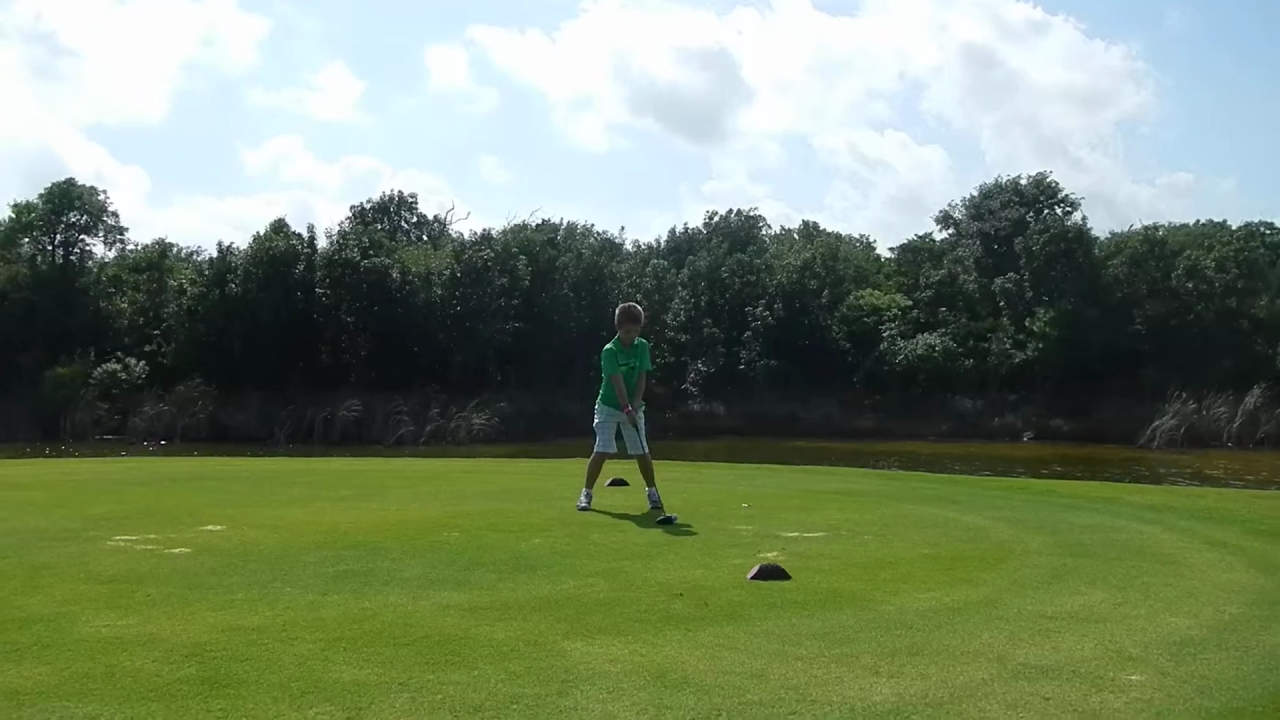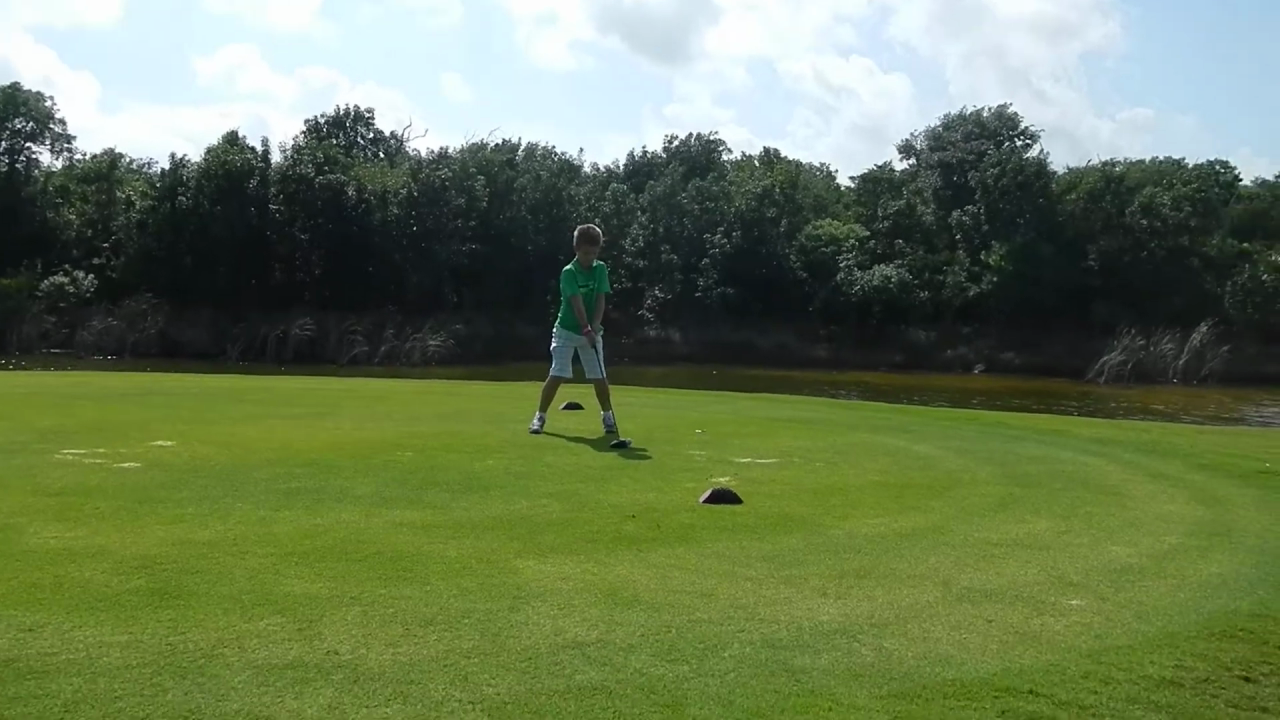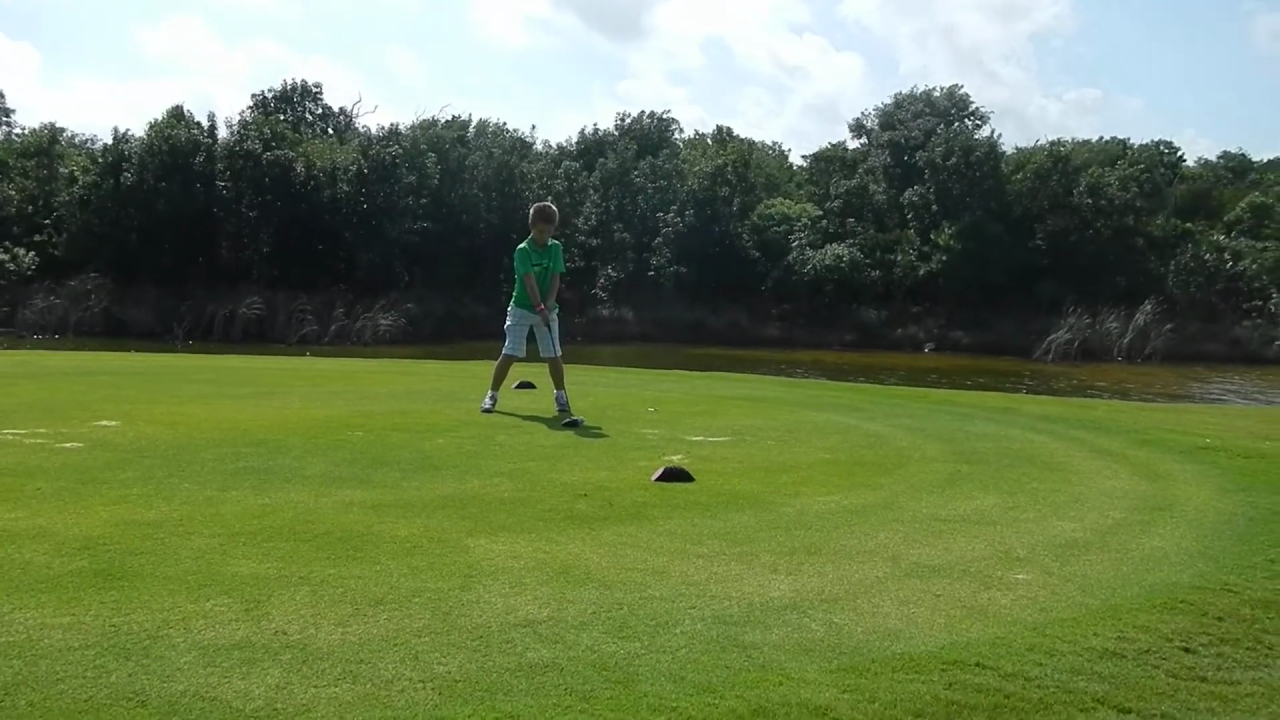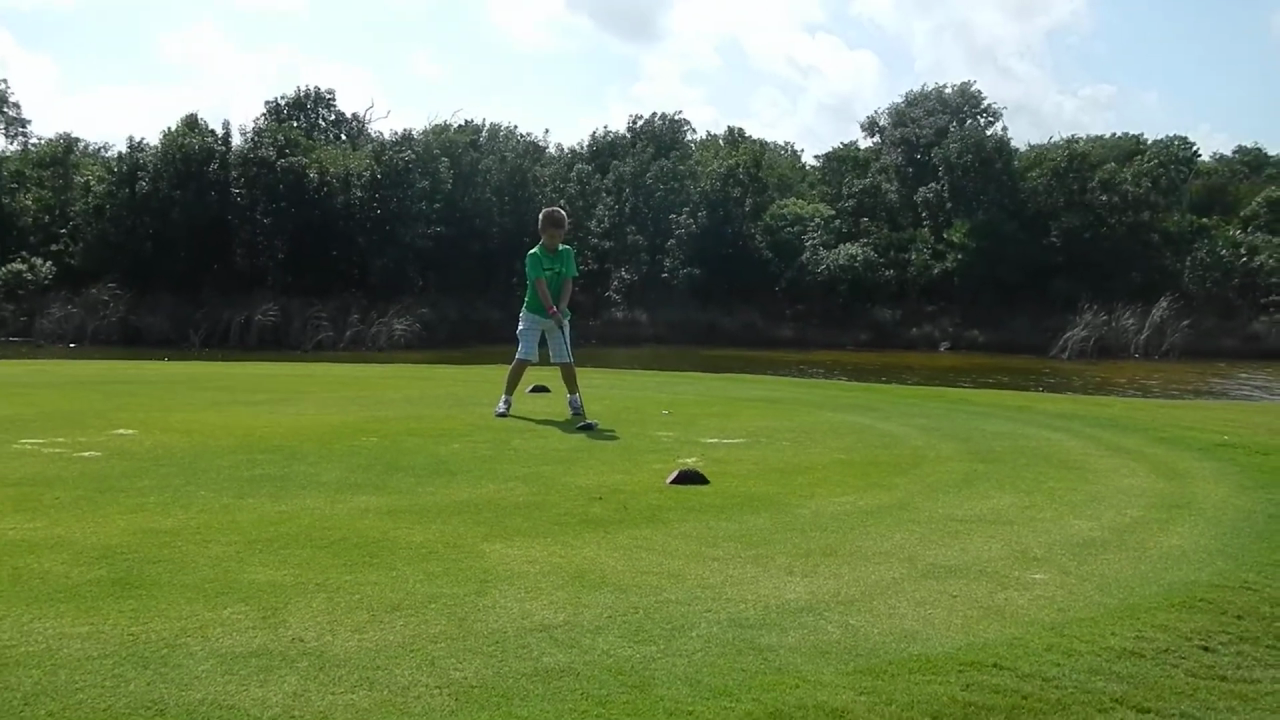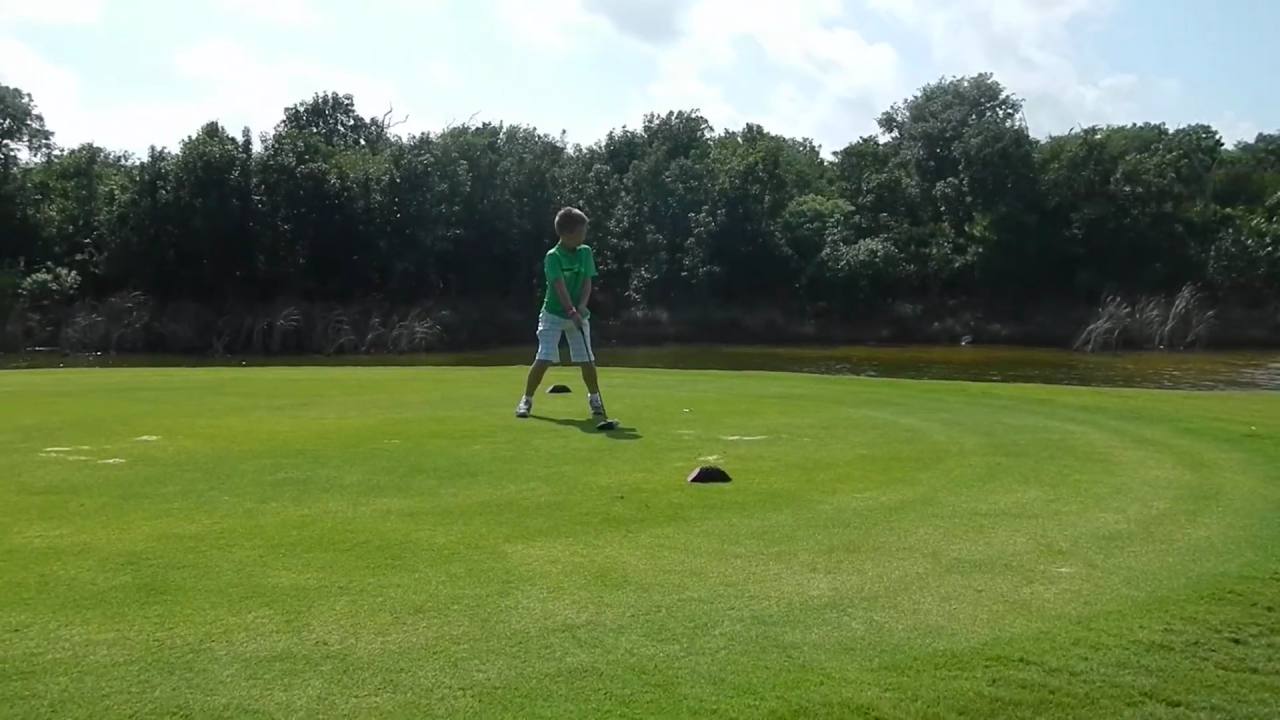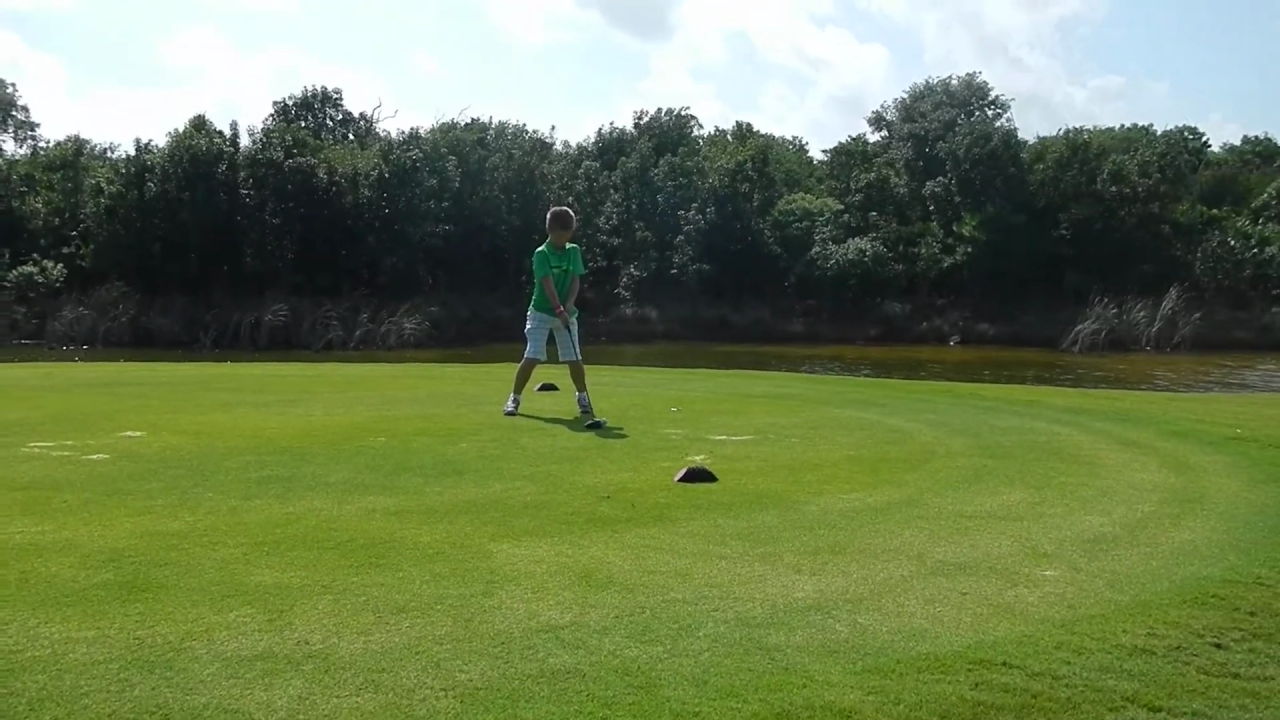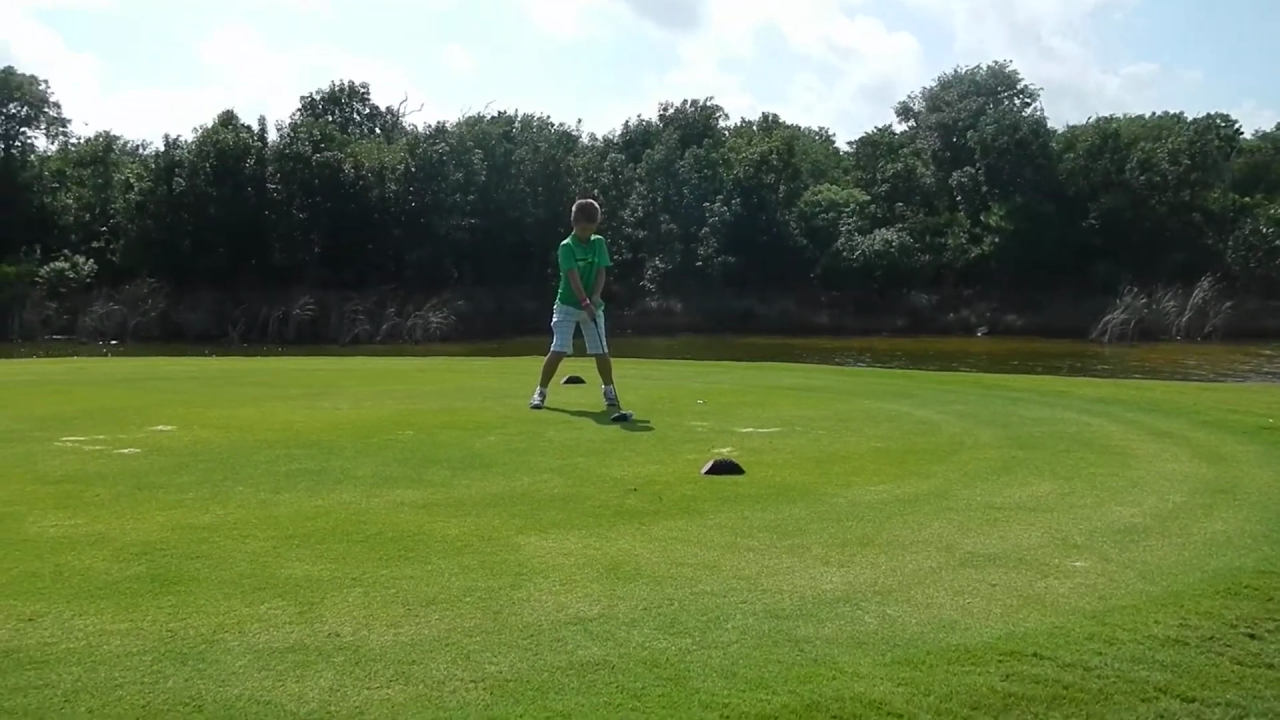
dt=0.7s
person 1, frame 1
left shoulder: (642, 346)
right shoulder: (609, 351)
left elbow: (642, 378)
right elbow: (617, 382)
left wrist: (634, 405)
right wrist: (626, 408)
left hip: (633, 407)
right hip: (608, 406)
left knee: (642, 452)
right knee: (602, 451)
left ankle: (652, 492)
right ankle: (586, 493)
person 1, frame 2
left shoulder: (601, 269)
right shoulder: (568, 272)
left elbow: (601, 301)
right elbow: (577, 304)
left wrist: (594, 327)
right wrist: (586, 330)
left hip: (591, 331)
right hip: (567, 330)
left knee: (599, 376)
right knee: (557, 375)
left ankle: (607, 416)
right ankle: (540, 416)
person 1, frame 3
left shoulder: (556, 248)
right shoulder: (523, 250)
left elbow: (556, 279)
right elbow: (530, 282)
left wrist: (548, 305)
right wrist: (539, 307)
left hip: (547, 309)
right hip: (522, 308)
left knee: (553, 355)
right knee: (509, 353)
left ankle: (560, 395)
right ankle: (492, 395)
person 1, frame 4
left shoulder: (567, 253)
right shoulder: (534, 256)
left elbow: (568, 283)
right elbow: (541, 287)
left wrist: (561, 308)
right wrist: (552, 310)
left hip: (559, 314)
right hip: (533, 314)
left knee: (565, 359)
right knee: (523, 358)
left ankle: (574, 399)
right ankle: (506, 399)
person 1, frame 5
left shoulder: (586, 252)
right shoulder: (553, 256)
left elbow: (587, 282)
right elbow: (560, 287)
left wrist: (581, 307)
right wrist: (571, 312)
left hip: (578, 314)
right hip: (553, 314)
left knee: (586, 359)
right knee: (543, 359)
left ankle: (595, 398)
right ankle: (526, 400)
person 1, frame 6
left shoulder: (574, 251)
right shoulder: (541, 254)
left elbow: (575, 281)
right elbow: (548, 285)
left wrist: (569, 304)
right wrist: (559, 309)
left hip: (566, 312)
right hip: (541, 312)
left knee: (574, 358)
right knee: (531, 357)
left ankle: (582, 397)
right ankle: (514, 398)
person 1, frame 7
left shoulder: (599, 243)
right shoulder: (566, 247)
left elbow: (601, 273)
right elbow: (573, 278)
left wrist: (595, 297)
right wrist: (585, 303)
left hip: (592, 305)
right hip: (568, 305)
left knee: (601, 351)
right knee: (558, 350)
left ankle: (609, 390)
right ankle: (540, 391)
